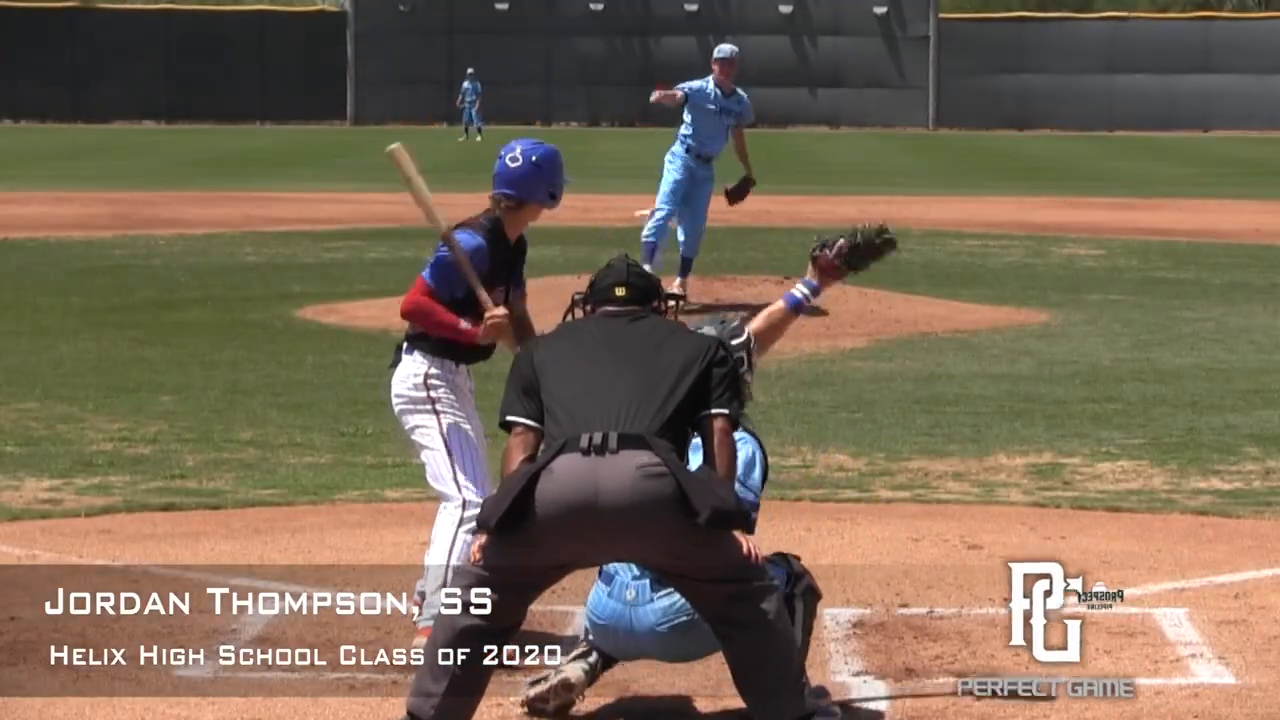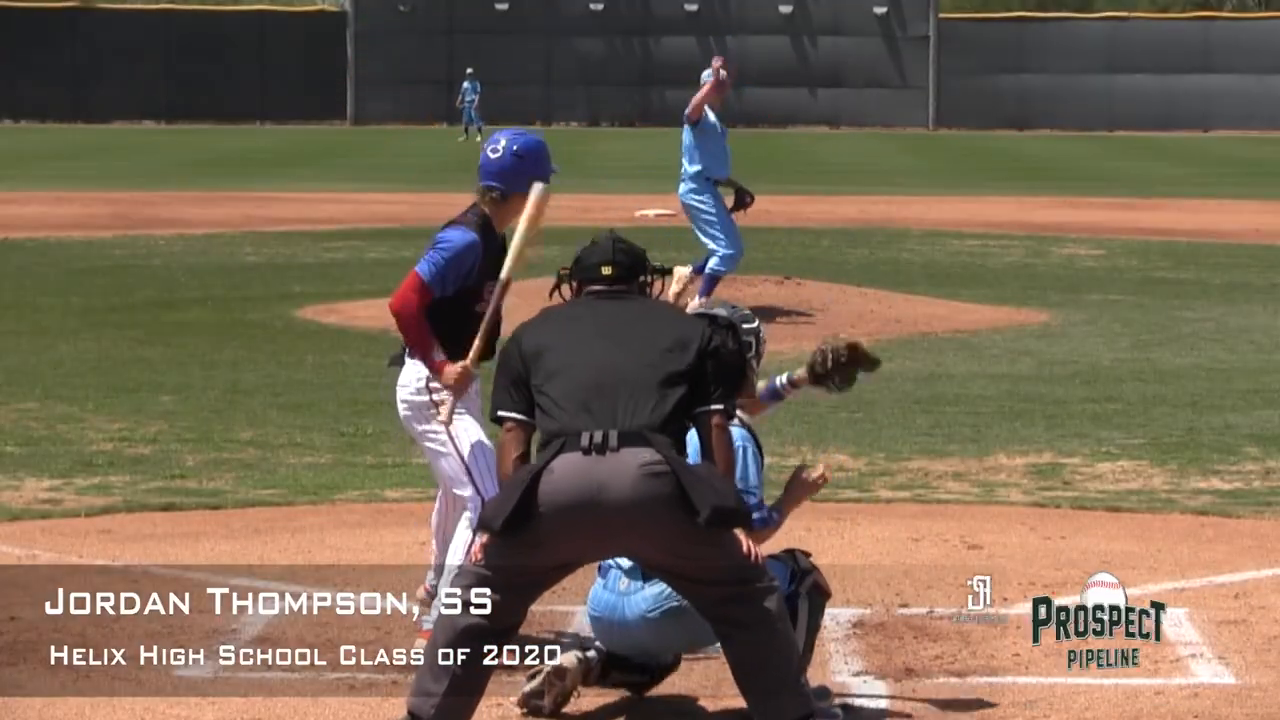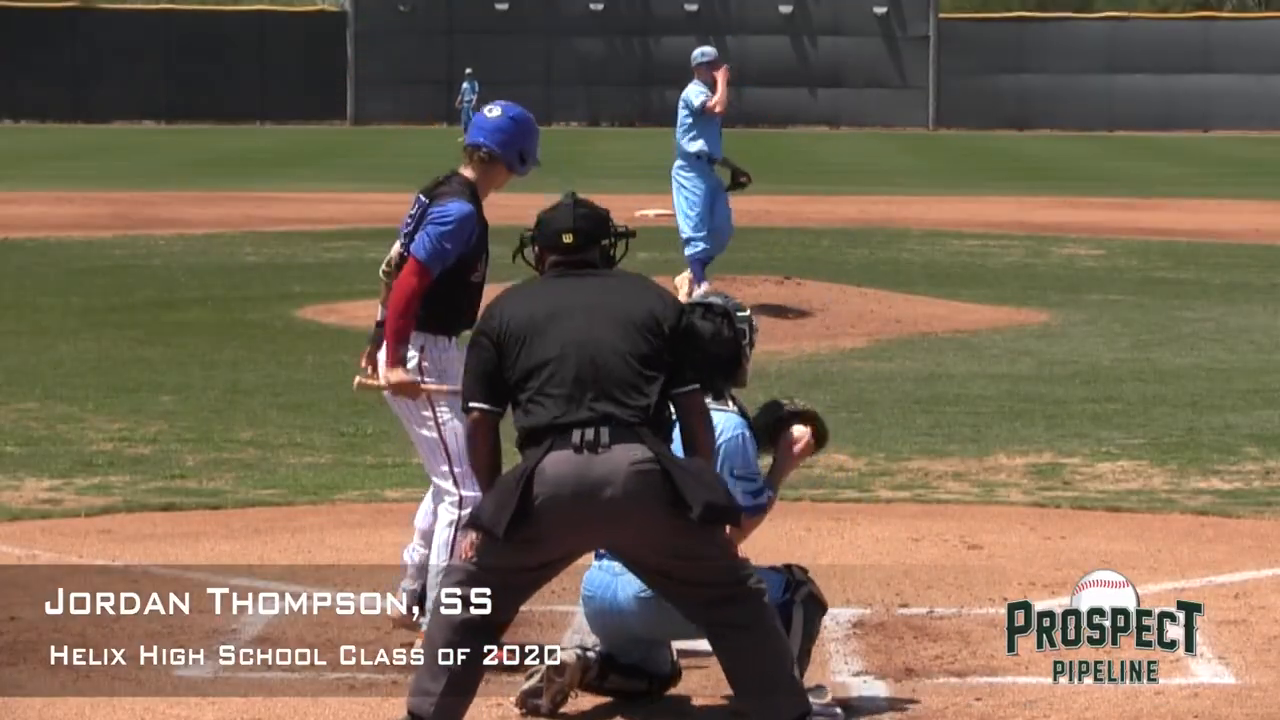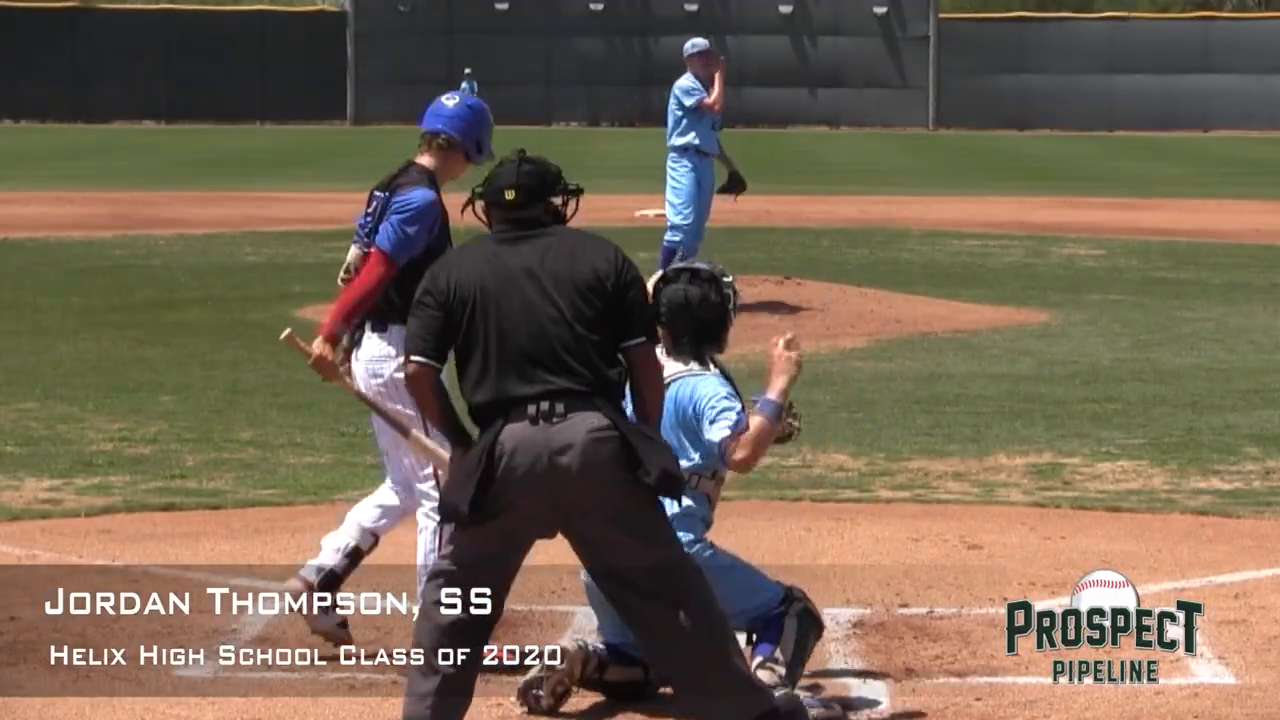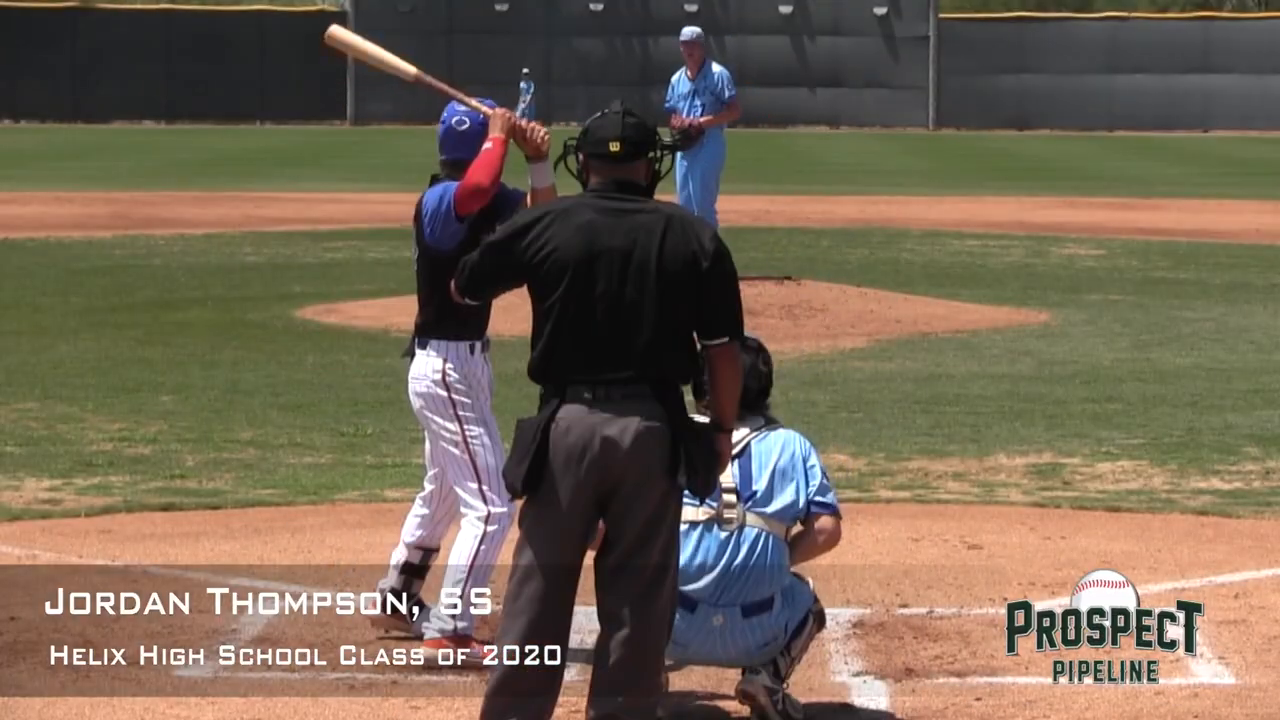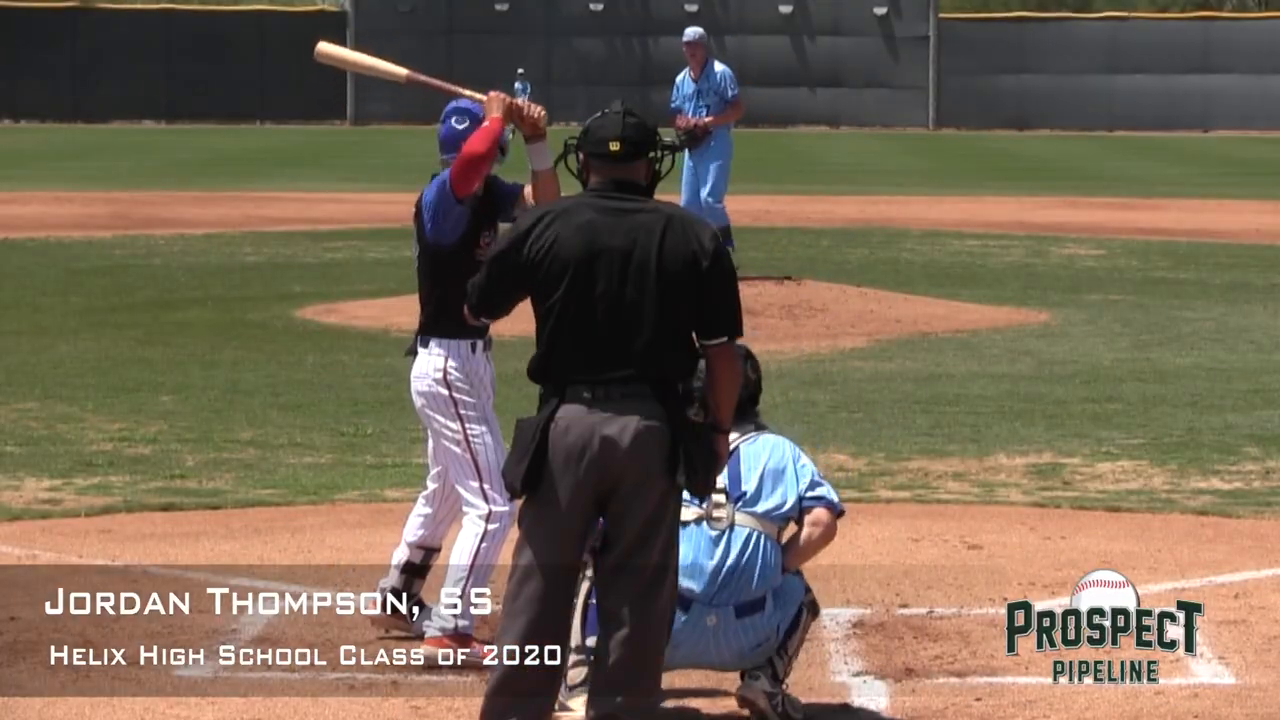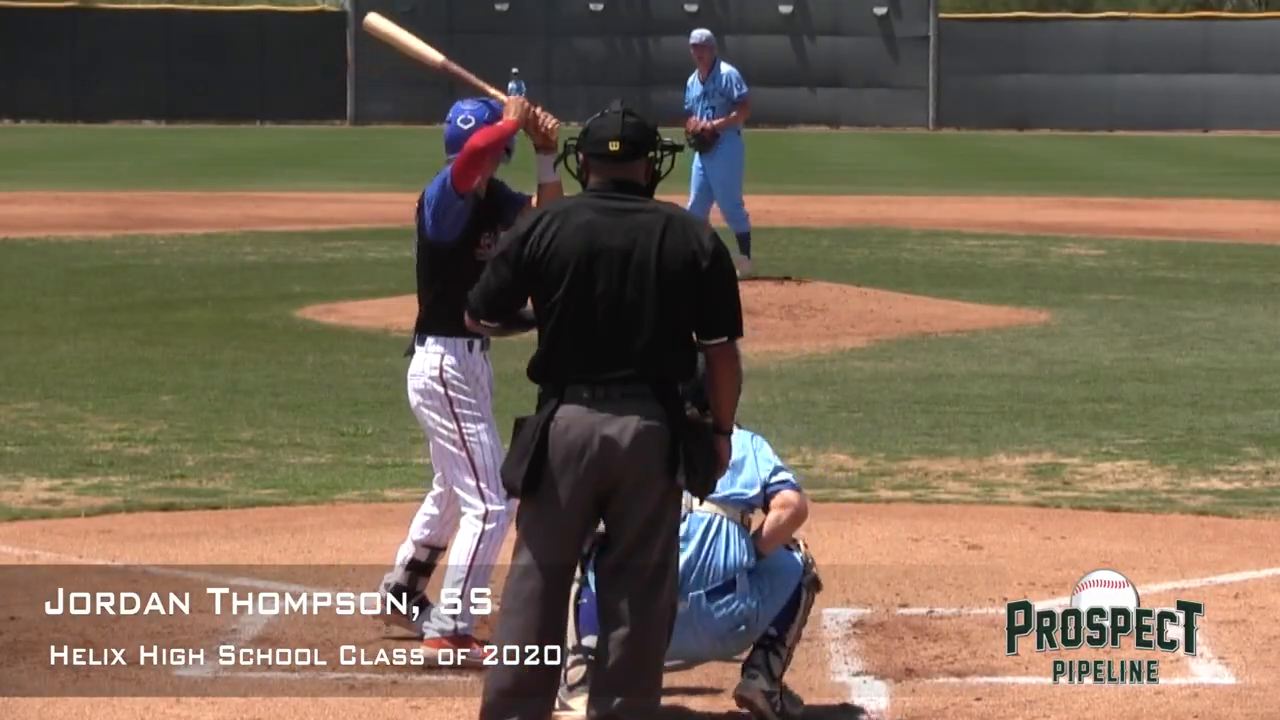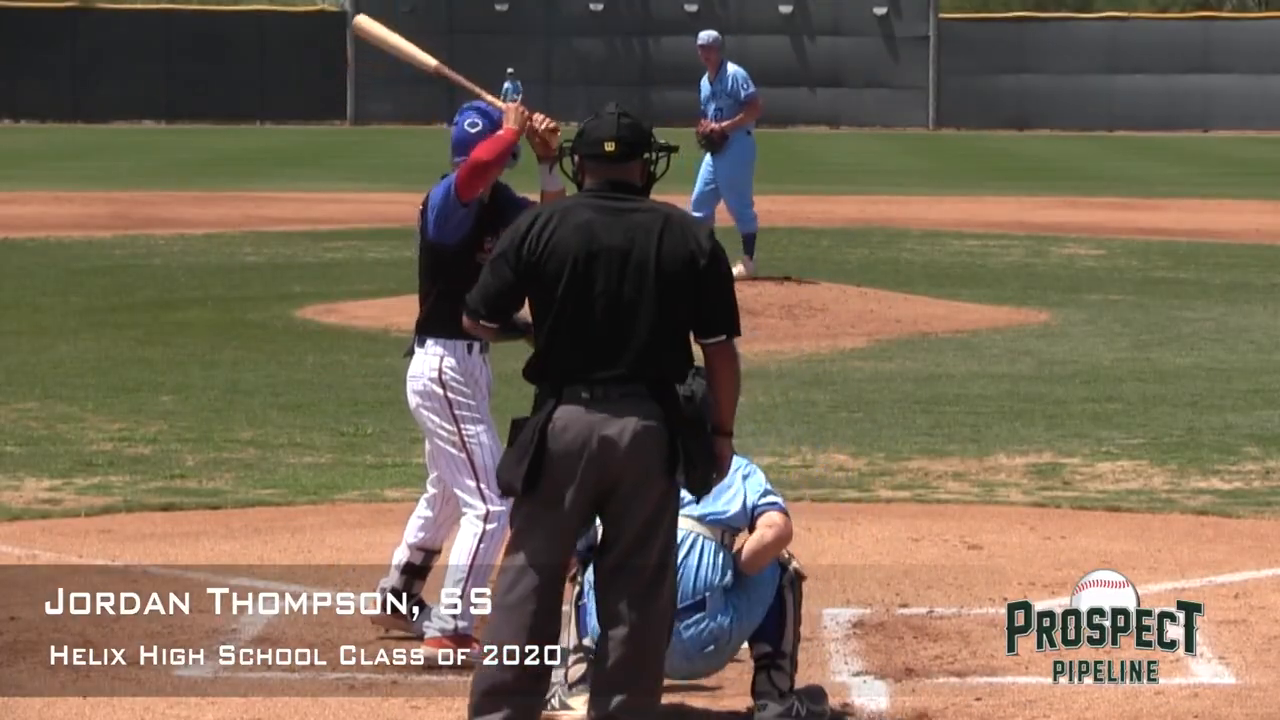
dt=0.2s
person 1, frame 1
left shoulder: (544, 346)
right shoulder: (700, 346)
left elbow: (521, 441)
right elbow: (719, 433)
left wrist: (501, 522)
right wrist: (727, 519)
left hip: (560, 484)
right hip: (652, 483)
left knee: (479, 592)
right knee: (744, 593)
person 1, frame 2
left shoulder: (533, 332)
right shoulder: (692, 328)
left elbow: (513, 435)
right elbow: (715, 428)
left wrist: (502, 519)
right wrist: (727, 515)
left hip: (561, 482)
right hip: (652, 479)
left knee: (480, 590)
right knee: (744, 591)
person 1, frame 3
left shoulder: (504, 309)
right shoulder: (654, 299)
left elbow: (479, 422)
right elbow: (692, 409)
left wrist: (493, 505)
right wrist: (705, 499)
left hip: (551, 476)
right hip: (641, 472)
left knee: (470, 591)
right knee: (728, 595)
person 1, frame 4
left shoulder: (452, 269)
right shoulder: (602, 256)
left elbow: (419, 373)
right elbow: (645, 365)
left wrist: (461, 444)
right wrist: (648, 448)
left hip: (508, 449)
right hip: (598, 441)
left knee: (456, 589)
right knee: (666, 586)
person 1, frame 5
left shoulder: (540, 225)
right shoulder: (694, 237)
left elbow: (463, 290)
right elbow: (723, 351)
right wrist: (719, 430)
left hip: (564, 426)
right hip: (651, 429)
left knee: (541, 584)
right knee: (642, 592)
person 1, frame 6
left shoulder: (541, 227)
right shoulder: (695, 237)
left elbow: (476, 310)
right elbow: (722, 352)
right wrist: (718, 430)
left hip: (566, 425)
right hip: (652, 428)
left knee: (541, 580)
right knee: (640, 590)
person 1, frame 7
left shoulder: (541, 227)
right shoulder: (694, 237)
left elbow: (479, 319)
right elbow: (722, 352)
right wrist: (721, 431)
left hip: (564, 424)
right hip: (651, 428)
left knee: (537, 579)
right knee: (639, 589)
person 1, frame 8
left shoulder: (538, 227)
right shoulder: (690, 236)
left elbow: (478, 322)
right elbow: (720, 349)
right wrist: (721, 431)
left hip: (561, 425)
right hip: (648, 427)
left knee: (529, 575)
right knee: (638, 588)
person 2, frame 1
left shoulder: (514, 239)
right shoulder: (471, 242)
left elbow: (516, 308)
right elbow: (411, 305)
left wrist: (527, 341)
right wrist: (473, 331)
left hip: (454, 377)
right hip: (426, 379)
left knee: (473, 494)
right knee: (467, 499)
left ankle: (432, 592)
right ankle: (434, 626)
person 2, frame 2
left shoulder: (493, 232)
right shoulder: (465, 240)
right elbow: (403, 302)
right wrist: (440, 368)
left hip: (452, 380)
right hip: (432, 384)
left knee: (463, 491)
right knee: (485, 500)
left ankle: (438, 591)
right ankle: (440, 627)
person 2, frame 3
left shoulder: (441, 193)
right shoulder: (459, 211)
left elbow: (392, 268)
right elbow: (407, 283)
left wrist: (381, 345)
right wrist: (392, 359)
left hip: (428, 355)
right hip: (424, 361)
left knee: (450, 484)
right knee: (462, 493)
left ankle: (416, 596)
person 2, frame 4
left shoulder: (395, 186)
right shoulder: (422, 200)
left elbow: (354, 267)
right elbow: (374, 273)
right wrist: (330, 335)
left hip: (381, 350)
right hip: (400, 355)
left knee: (401, 491)
right knee: (438, 491)
left ankle: (316, 583)
person 2, frame 5
left shoulder: (467, 198)
right shoulder: (441, 200)
right elbow: (477, 188)
left wrist: (537, 158)
right wrist: (499, 136)
left hip: (457, 363)
right hip: (448, 369)
left knee: (443, 493)
right knee: (491, 505)
left ankle: (394, 601)
right ankle: (448, 631)
person 2, frame 6
left shoulder: (484, 191)
right shoulder: (441, 195)
left elbow: (545, 203)
right elbow: (471, 157)
left wrist: (536, 140)
right wrist: (497, 117)
left hip: (465, 362)
right hip: (448, 367)
left knee: (445, 491)
right knee: (491, 504)
left ankle: (397, 598)
right ankle: (448, 631)
person 2, frame 7
left shoulder: (490, 194)
right shoulder: (443, 193)
right elbow: (474, 151)
left wrist: (546, 152)
right wrist: (513, 120)
left hip: (465, 361)
right hip: (444, 366)
left knee: (452, 491)
right knee: (488, 505)
left ankle: (400, 594)
right ankle: (447, 632)
person 2, frame 8
left shoulder: (495, 199)
right shoulder: (447, 198)
right elbow: (480, 163)
left wrist: (549, 161)
right wrist: (512, 128)
left hip: (464, 364)
right hip: (444, 368)
left knee: (447, 493)
right knee: (489, 505)
left ankle: (398, 598)
right ankle: (447, 631)
person 3, frame 1
right shoulder: (739, 443)
left elbow: (739, 346)
left wrist: (809, 288)
left hip: (608, 616)
right hip: (675, 620)
right knee: (792, 578)
left ankle: (578, 667)
person 3, frame 2
right shoulder: (732, 438)
right elbow: (744, 539)
left wrist: (786, 385)
right wrist: (792, 499)
left hip: (603, 606)
right hip: (665, 604)
left knee: (652, 658)
right knee: (800, 576)
left ankle: (579, 667)
person 3, frame 3
right shoulder: (727, 426)
right elbow: (736, 530)
right wrist: (785, 464)
left hip: (598, 589)
right hip: (659, 588)
left knee: (651, 673)
right knee: (796, 591)
left ankle: (579, 667)
person 3, frame 4
right shoulder: (705, 386)
right elbow: (740, 455)
right wrist: (779, 385)
left knee: (636, 668)
right knee: (792, 611)
left ankle: (579, 662)
person 3, frame 5
right shoulder: (792, 445)
right elbow: (826, 530)
right wrist: (779, 558)
left hip: (672, 623)
right hip: (751, 633)
right knee: (801, 600)
right ankle: (765, 680)
person 3, frame 6
right shoulder: (779, 449)
right elbow: (822, 524)
right wrist: (774, 569)
right hip: (744, 640)
right knee: (795, 593)
left ankle: (581, 688)
right ankle: (764, 681)
person 3, frame 7
right shoulder: (744, 442)
right elbow: (791, 508)
right wrist: (749, 557)
right hip: (723, 624)
left knee: (593, 562)
right knee: (795, 563)
left ankle: (581, 687)
right ankle: (762, 682)
person 3, frame 8
right shoulder: (735, 467)
left elbow: (575, 559)
right elbow: (776, 529)
right wrist: (733, 574)
right hip: (700, 643)
left knee: (589, 574)
right knee: (779, 568)
left ankle: (579, 691)
person 4, frame 1
left shoulder: (740, 100)
right shoulder: (697, 89)
left elbow: (737, 136)
right elbow: (676, 97)
left wrist: (748, 170)
right wrist: (663, 96)
left hip: (705, 165)
right hip: (681, 158)
left knee: (693, 229)
right knee: (663, 213)
left ankle: (680, 283)
person 4, frame 2
left shoulder: (716, 123)
right shoulder: (699, 115)
right elbow: (693, 108)
left wrist: (738, 187)
right wrist: (712, 80)
left hip: (709, 189)
right hip: (697, 190)
left knee: (726, 247)
right knee: (729, 250)
left ankle: (688, 274)
right ankle: (699, 301)
person 4, frame 3
left shoulder: (709, 96)
right shoulder: (694, 92)
right elbow: (718, 109)
left wrist: (732, 166)
right wrist: (721, 80)
left hip: (708, 171)
right hip: (690, 171)
left knee: (721, 232)
right knee: (697, 234)
left ankle: (691, 278)
right ankle: (698, 290)
person 4, frame 4
left shoulder: (706, 89)
right shoulder: (685, 86)
right elbow: (715, 106)
left wrist: (731, 167)
right wrist: (719, 74)
left hip: (706, 164)
right hip: (683, 162)
left knee: (696, 228)
right knee: (682, 222)
person 4, frame 5
left shoulder: (718, 74)
right shoulder: (677, 80)
left elbow: (734, 111)
right elbow: (672, 115)
left wrist: (701, 122)
right wrist: (679, 122)
left hip: (710, 144)
right hip: (685, 146)
left knee: (703, 203)
right knee: (686, 205)
person 4, frame 6
left shoulder: (721, 72)
right shoulder: (681, 79)
left elbow: (738, 110)
right elbow: (677, 115)
left wrist: (706, 122)
right wrist: (683, 123)
left hip: (716, 144)
right hip: (692, 146)
left knee: (710, 199)
right knee: (690, 206)
left ankle: (728, 252)
person 4, frame 7
left shoulder: (728, 74)
right shoulder: (692, 81)
left elbow: (745, 109)
left wrist: (714, 124)
right wrist: (694, 125)
left hip: (726, 145)
right hip: (703, 147)
left knee: (730, 204)
right knee: (696, 207)
left ankle: (745, 260)
person 4, frame 8
left shoulder: (735, 74)
right shoulder: (705, 81)
left elbow: (755, 109)
left wrist: (723, 126)
right wrist: (705, 127)
left hip: (737, 145)
left knee: (740, 205)
right knee: (700, 201)
left ankle: (747, 262)
